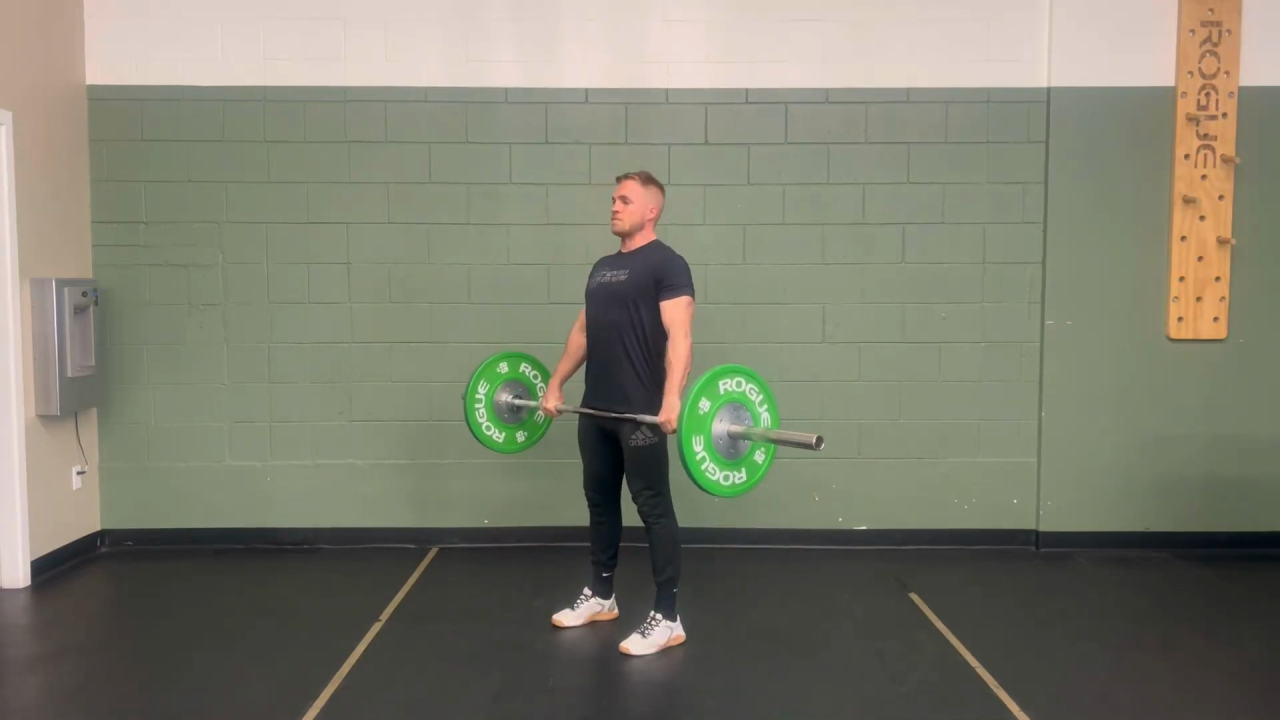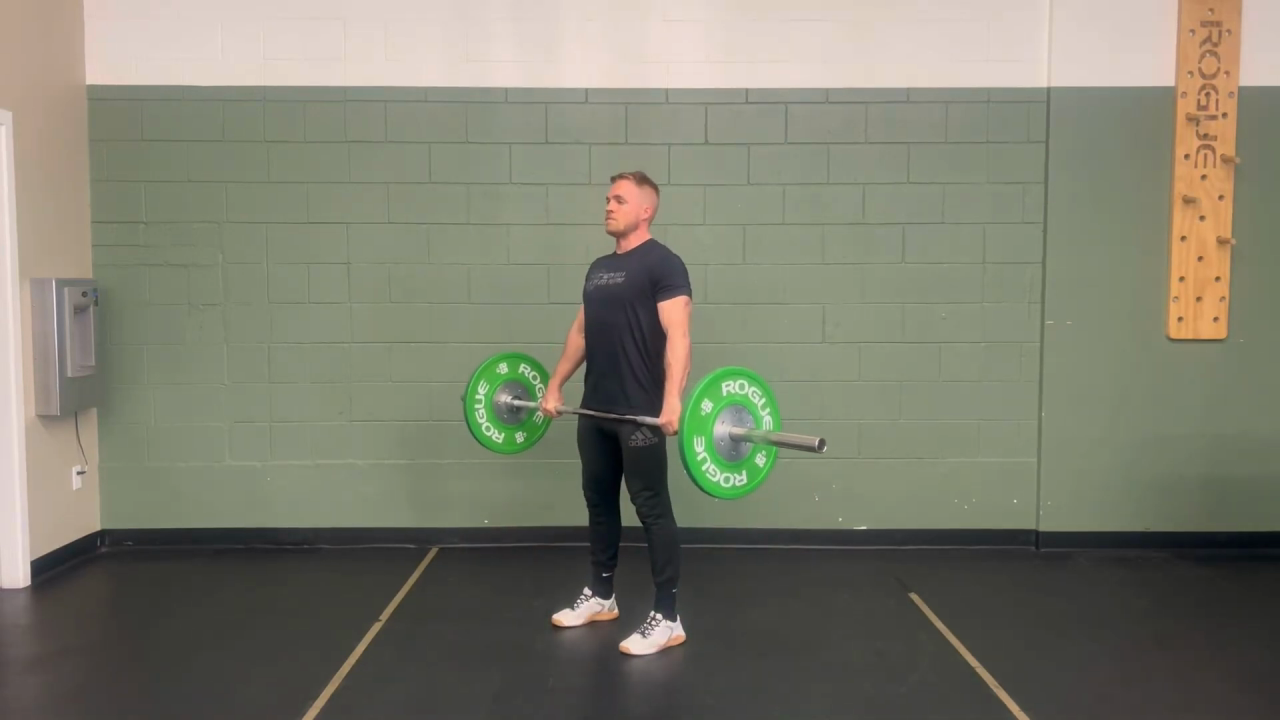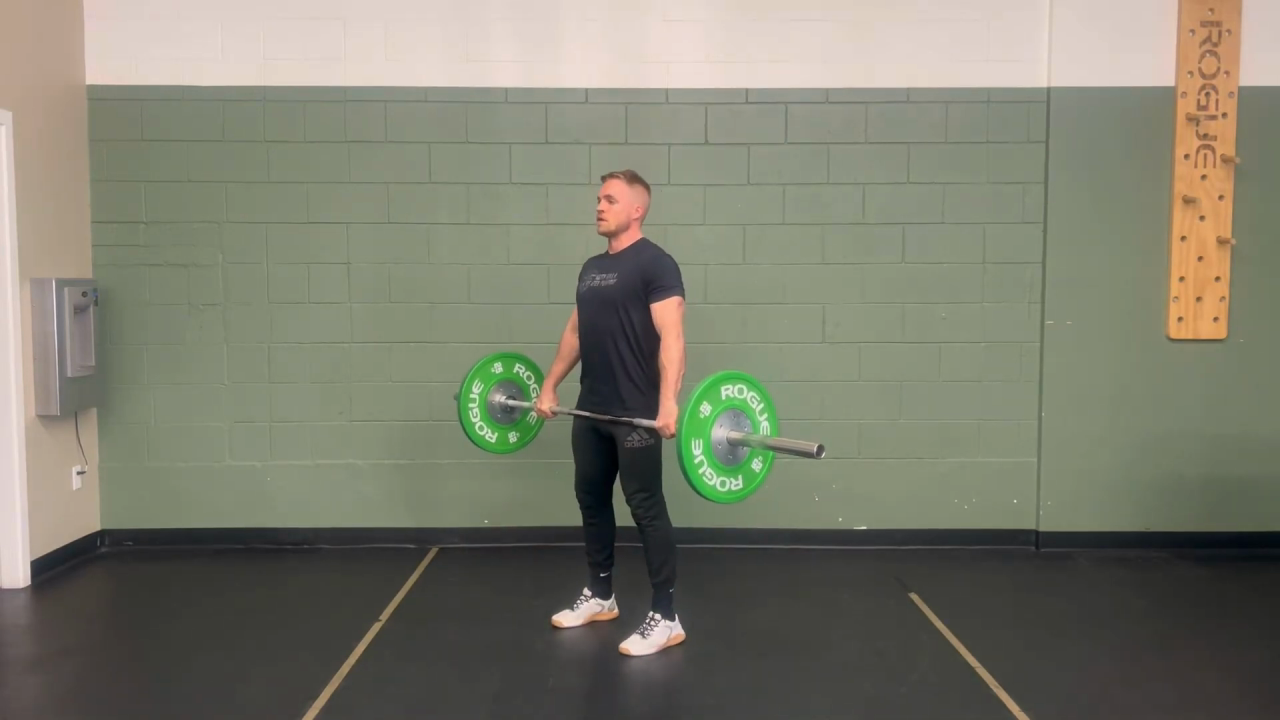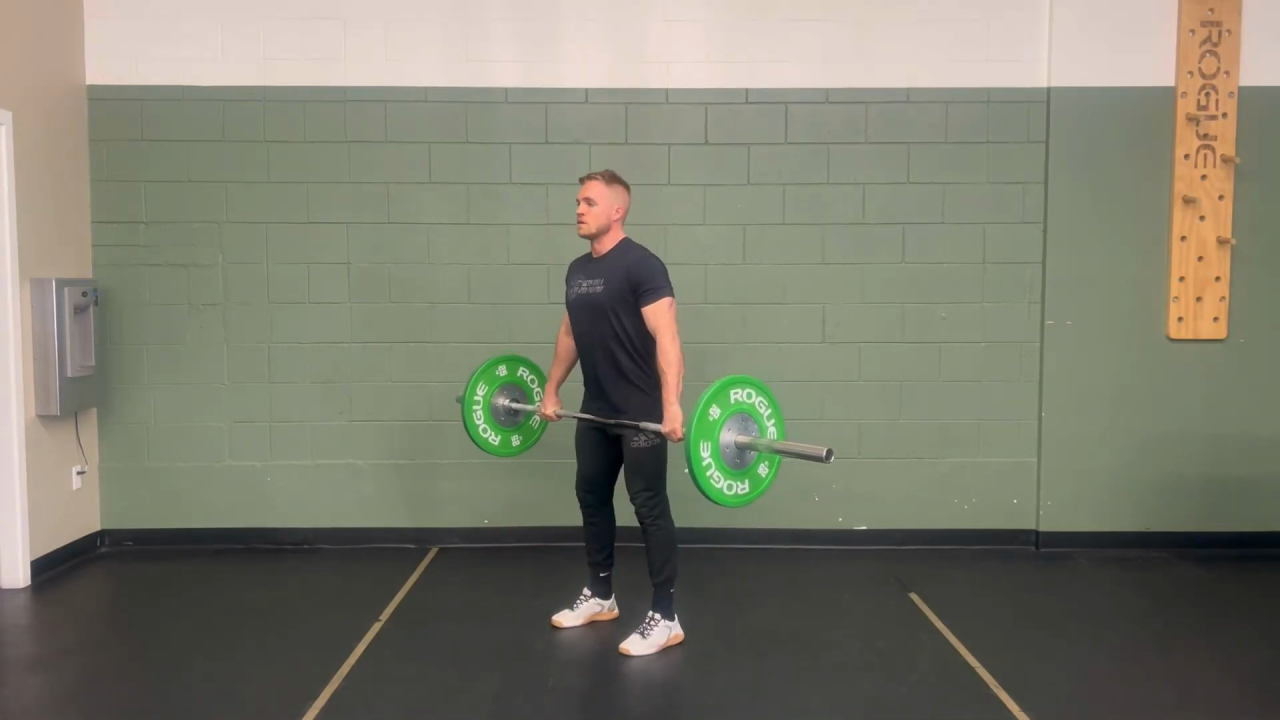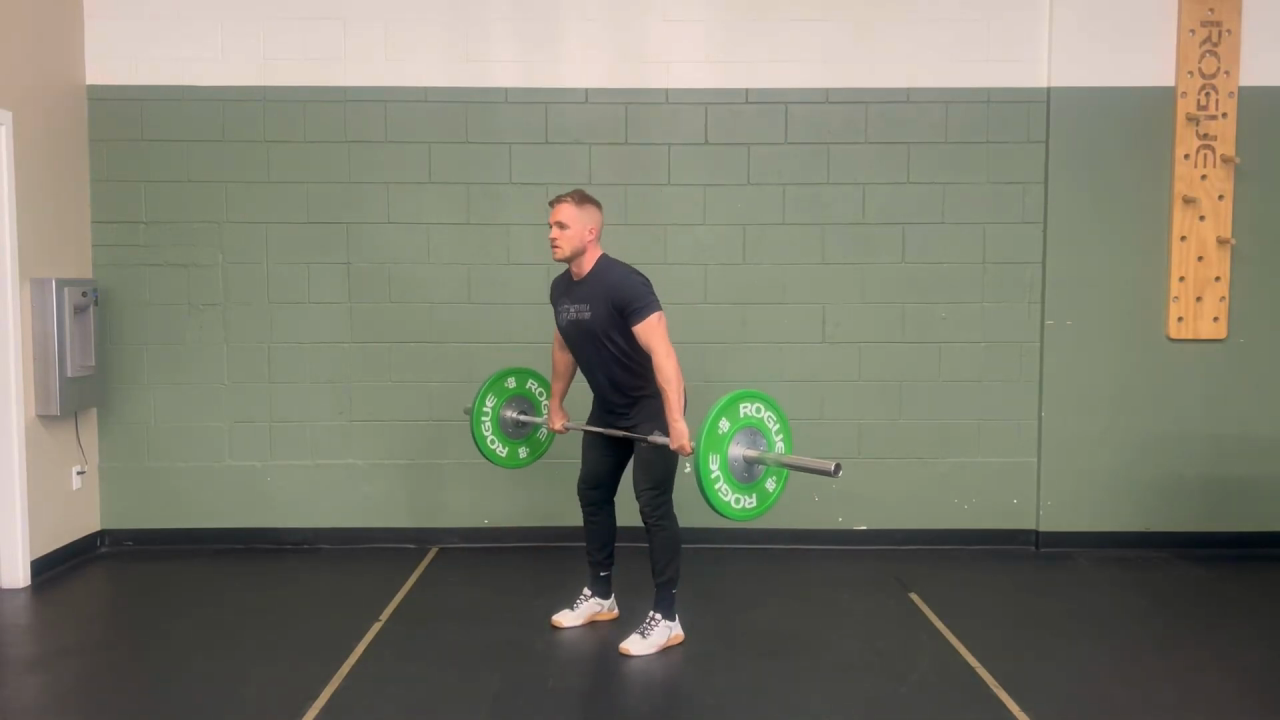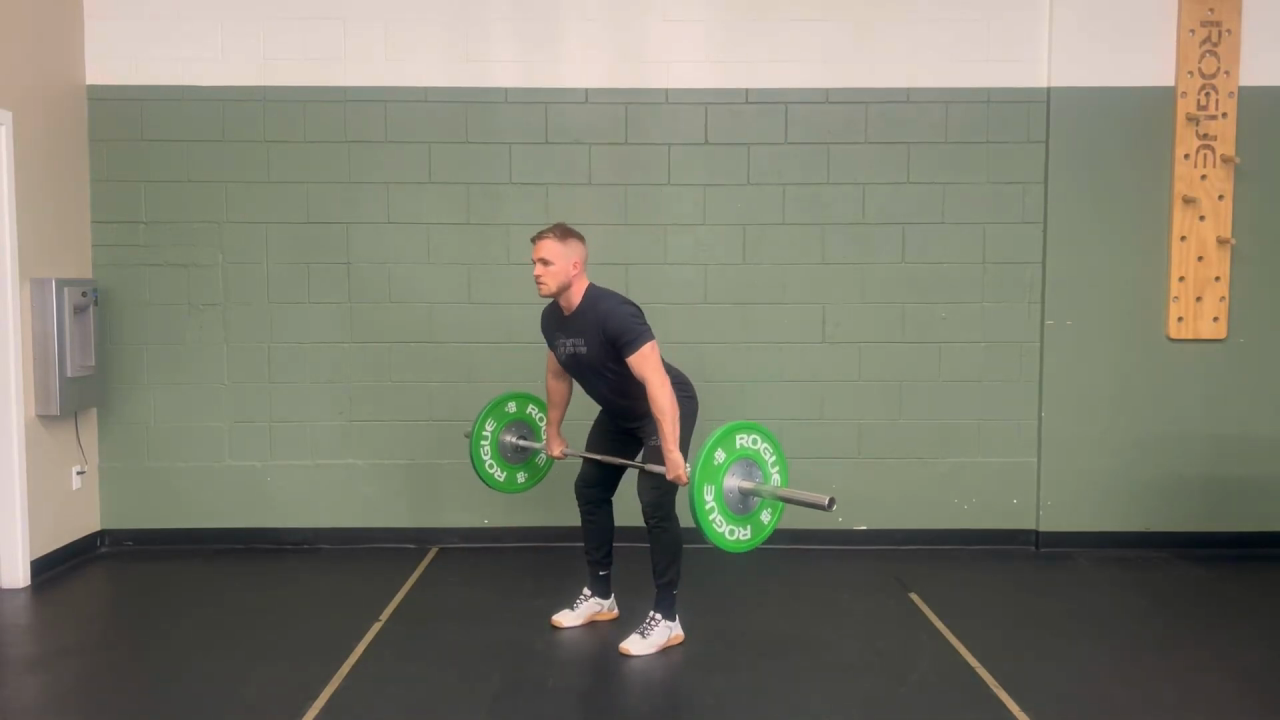
dt=0.3s
person 1, frame 1
left shoulder: (667, 264)
right shoulder: (602, 267)
left elbow: (679, 336)
right elbow: (582, 331)
left wrist: (672, 400)
right wrist: (554, 384)
left hip: (640, 411)
right hip: (595, 408)
left knee: (653, 507)
right knee: (600, 501)
left ankle: (666, 618)
right ankle: (600, 596)
person 1, frame 2
left shoulder: (663, 264)
right shoulder: (599, 268)
left elbow: (677, 336)
right elbow: (581, 331)
left wrist: (672, 401)
right wrist: (554, 385)
left hip: (639, 412)
right hip: (595, 409)
left knee: (651, 508)
right knee: (599, 501)
left ankle: (667, 618)
right ankle: (600, 594)
person 1, frame 3
left shoulder: (654, 264)
right shoulder: (591, 268)
left elbow: (671, 337)
right elbow: (574, 332)
left wrist: (668, 402)
right wrist: (549, 386)
left hip: (636, 412)
right hip: (591, 409)
left knee: (646, 507)
right knee: (591, 499)
left ankle: (665, 618)
right ankle: (600, 595)
person 1, frame 4
left shoulder: (641, 265)
right shoulder: (577, 270)
left elbow: (666, 338)
right elbow: (569, 334)
left wrist: (671, 406)
right wrist: (551, 390)
left hip: (640, 412)
right hip: (596, 409)
left knee: (649, 506)
right knee: (591, 497)
left ankle: (665, 618)
right ankle: (599, 595)
person 1, frame 5
left shoulder: (623, 283)
right shoulder: (560, 289)
left elbow: (662, 353)
right elbow: (564, 349)
left wrist: (676, 422)
right wrist: (556, 404)
left hip: (652, 407)
right hip: (609, 409)
left knee: (652, 503)
right knee: (592, 493)
left ankle: (665, 619)
right ankle: (599, 595)
person 1, frame 6
left shoulder: (613, 312)
right shoulder: (552, 319)
left elbow: (657, 382)
right elbow: (558, 376)
left wrist: (672, 452)
right wrist: (553, 432)
left hip: (666, 407)
right hip: (619, 411)
left knee: (655, 500)
right knee: (590, 489)
left ankle: (666, 618)
right ankle: (599, 596)
